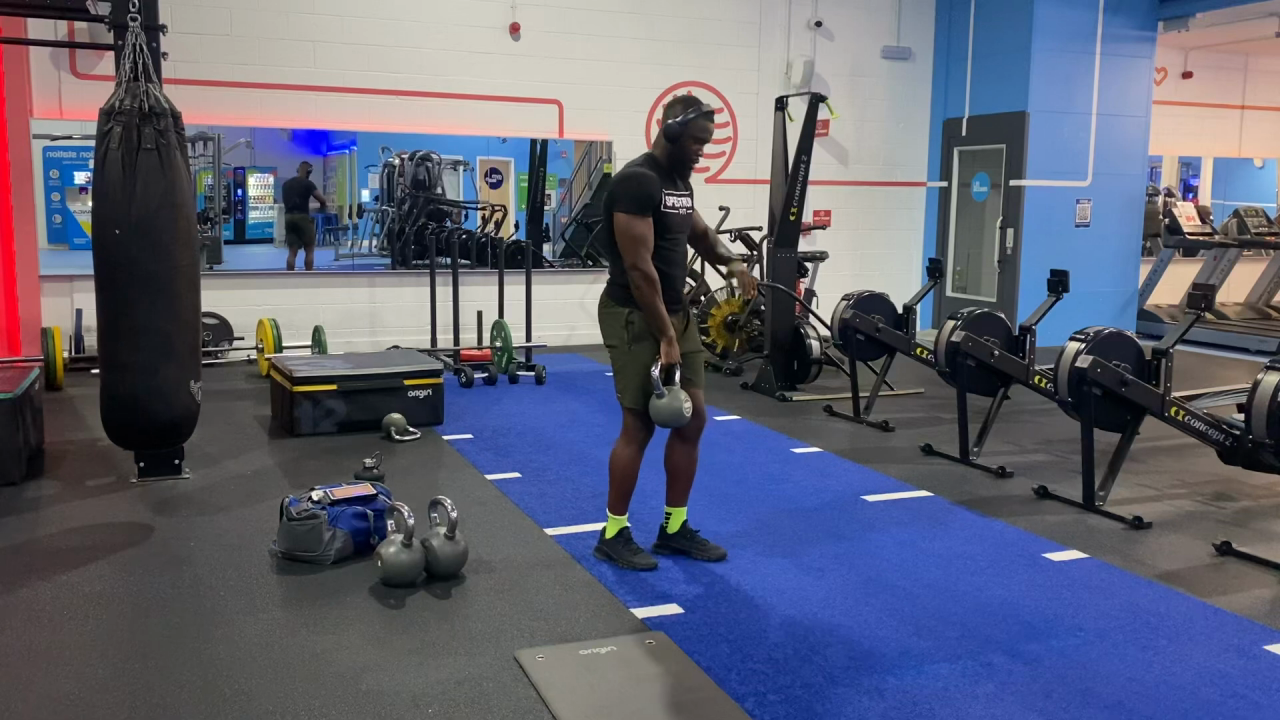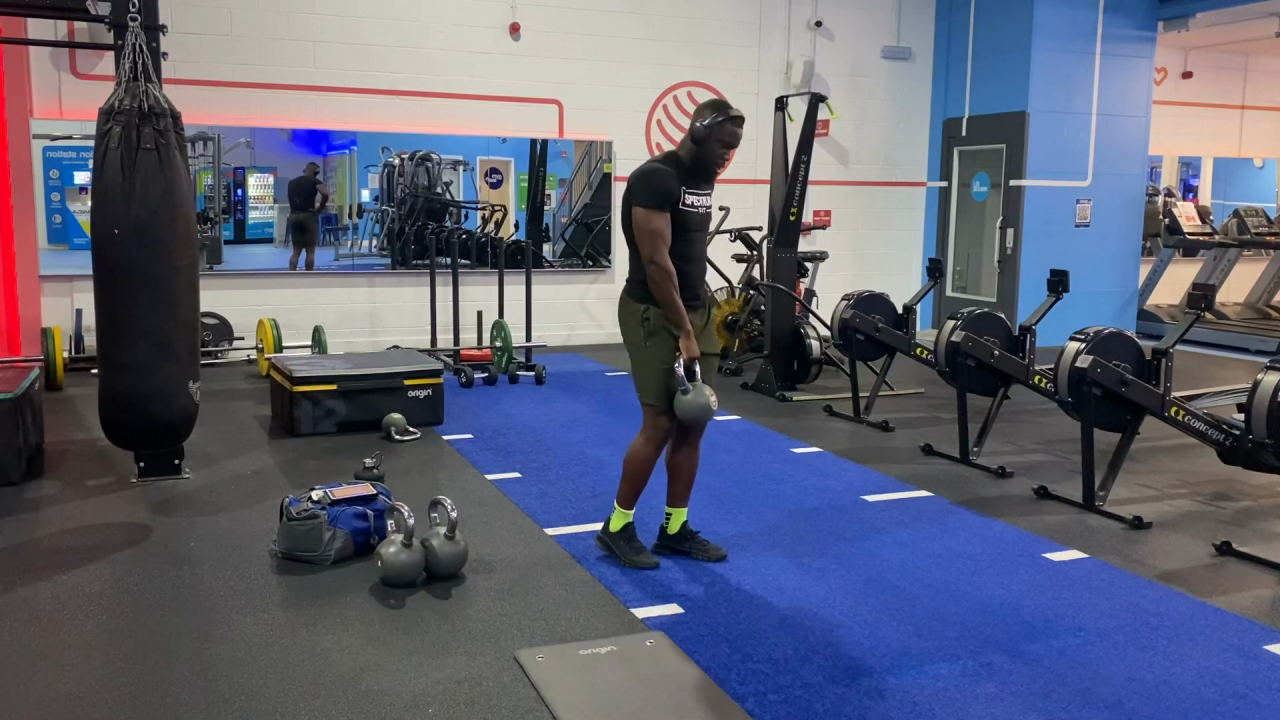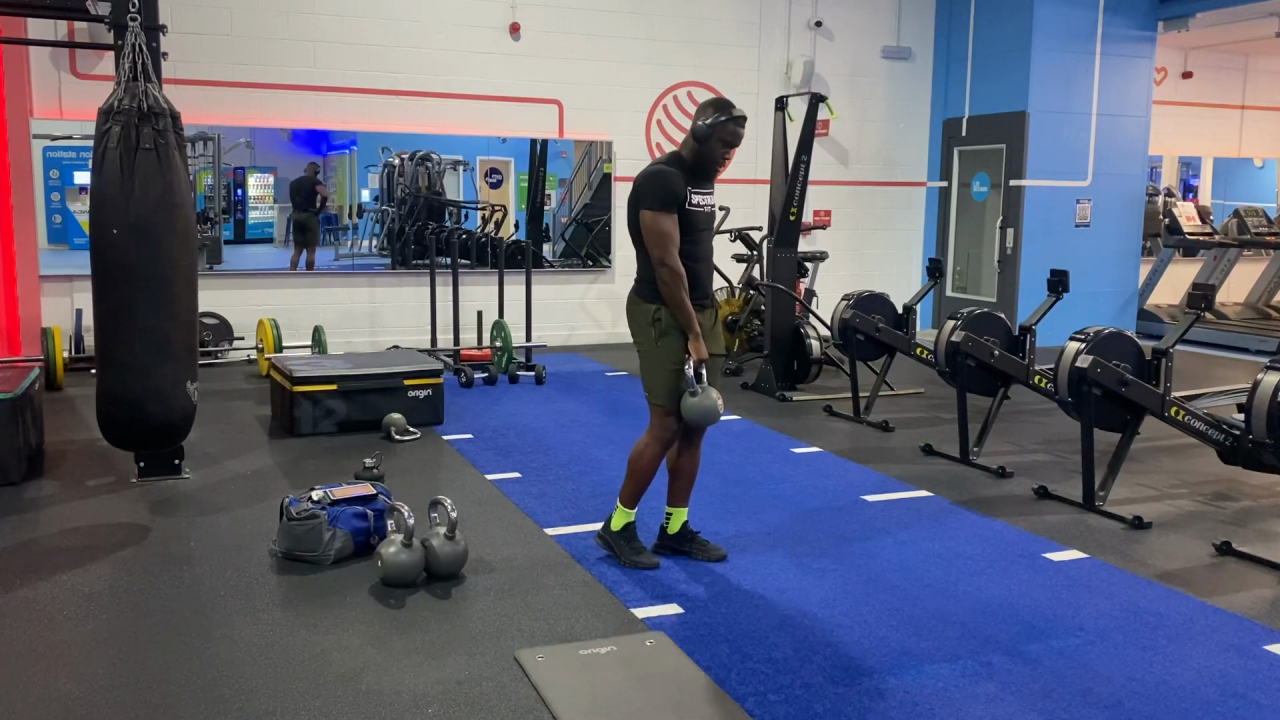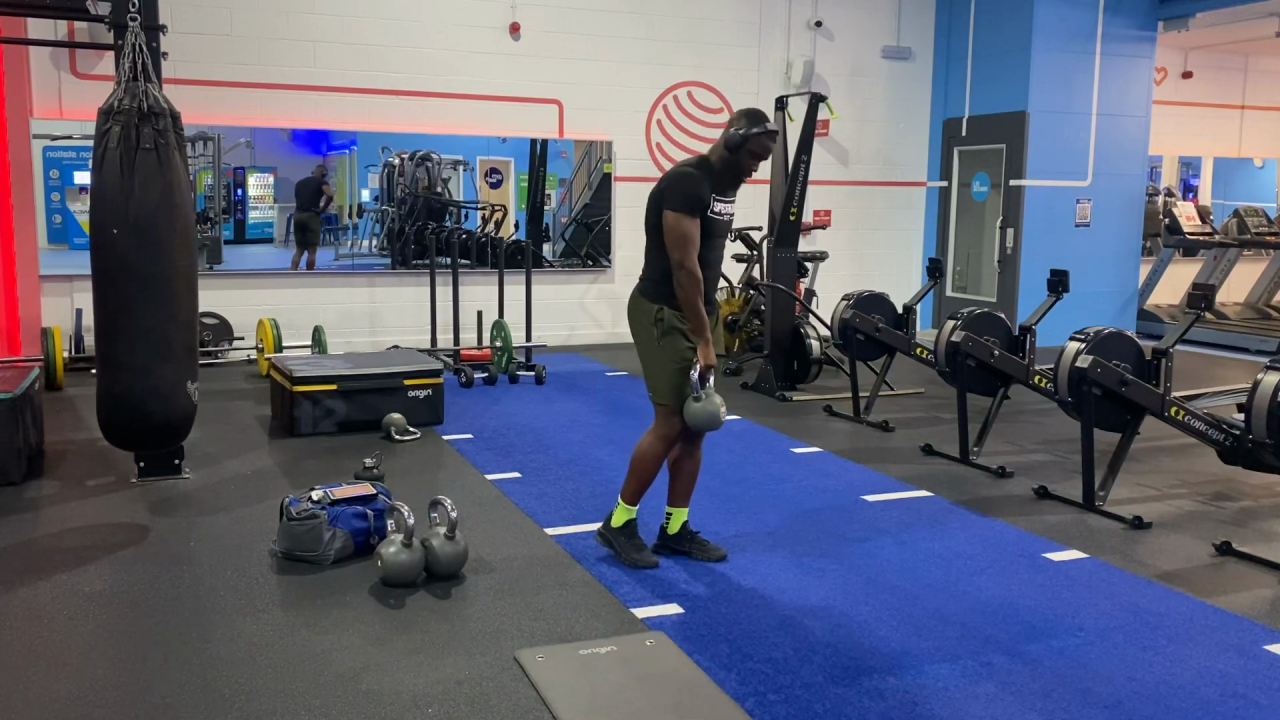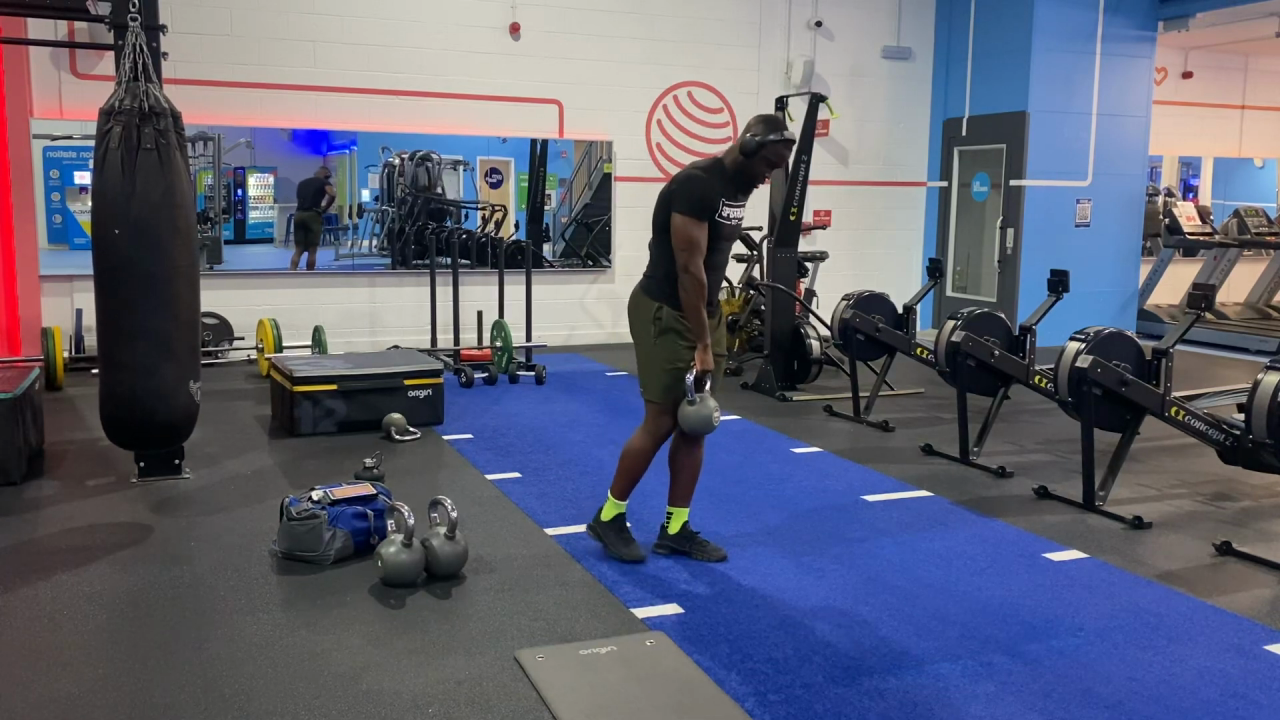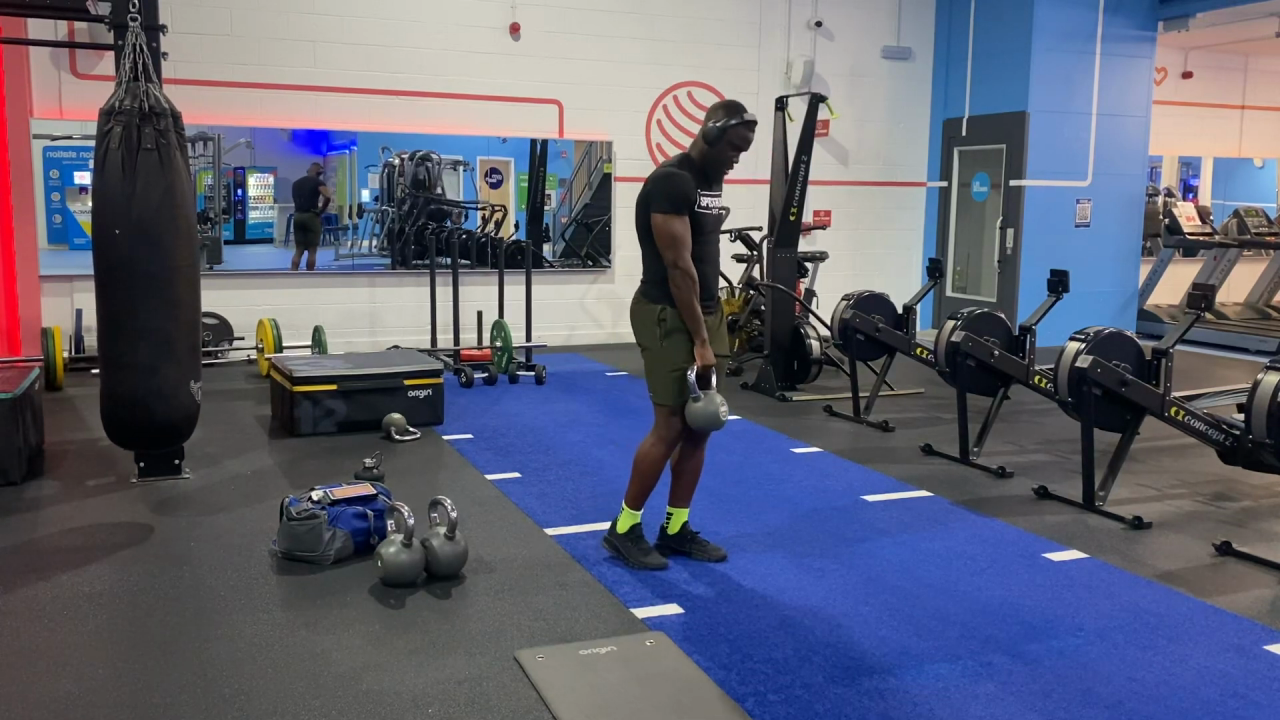
dt=0.5s
person 1, frame 1
left shoulder: (679, 180)
right shoulder: (635, 182)
left elbow: (697, 231)
right elbow: (637, 268)
left wrist: (731, 262)
right wrist: (665, 337)
left hip: (677, 311)
right hip: (635, 317)
left knee: (692, 419)
right knee: (638, 426)
left ankle: (674, 528)
right ankle: (614, 533)
person 1, frame 2
left shoulder: (704, 179)
right shoulder: (655, 178)
right elbow: (656, 262)
right wrist: (682, 333)
left hip: (697, 311)
right hip: (654, 314)
left knee: (692, 422)
right knee: (660, 424)
left ankle: (675, 528)
right ankle: (618, 526)
person 1, frame 3
left shoulder: (704, 179)
right shoulder: (661, 180)
right elbow: (665, 264)
right wrist: (692, 335)
left hip: (702, 310)
right hip: (663, 315)
left knee: (695, 425)
right knee: (666, 425)
left ankle: (675, 529)
right ankle: (618, 526)
person 1, frame 4
left shoulder: (726, 184)
right shoulder: (686, 182)
right elbow: (684, 266)
left wrist: (706, 332)
right wrist: (703, 341)
left hip: (698, 310)
right hip: (663, 311)
left knee: (695, 423)
right knee: (671, 423)
left ankle: (675, 528)
right ankle: (619, 522)
person 1, frame 5
left shoulder: (739, 189)
right shoulder: (697, 184)
right elbow: (689, 270)
left wrist: (709, 335)
right wrist: (702, 346)
left hip: (703, 309)
right hip: (663, 311)
right knee: (661, 420)
left ankle: (675, 528)
right ankle: (609, 518)
person 1, frame 6
left shoulder: (712, 180)
right shoulder: (671, 182)
right elbow: (678, 267)
right wrist: (699, 341)
left hip: (707, 311)
right hip: (667, 315)
left knee: (699, 425)
right knee: (671, 425)
left ankle: (676, 529)
right ankle: (624, 529)
